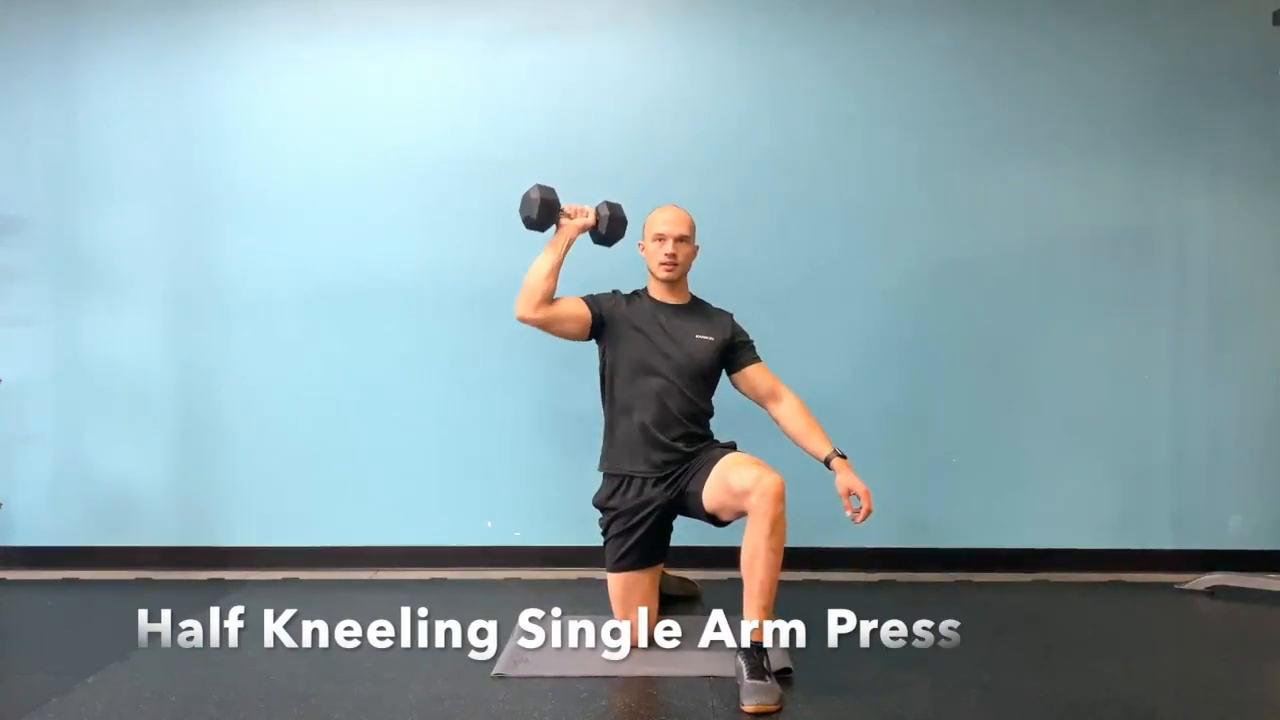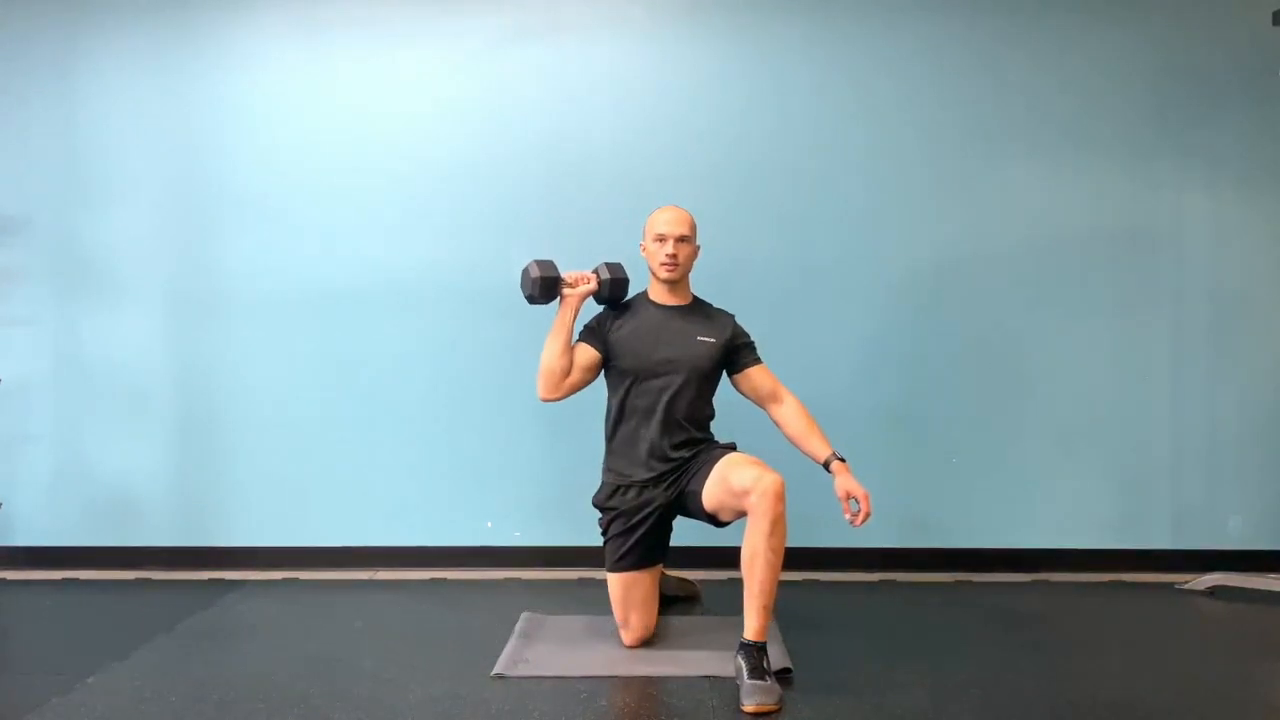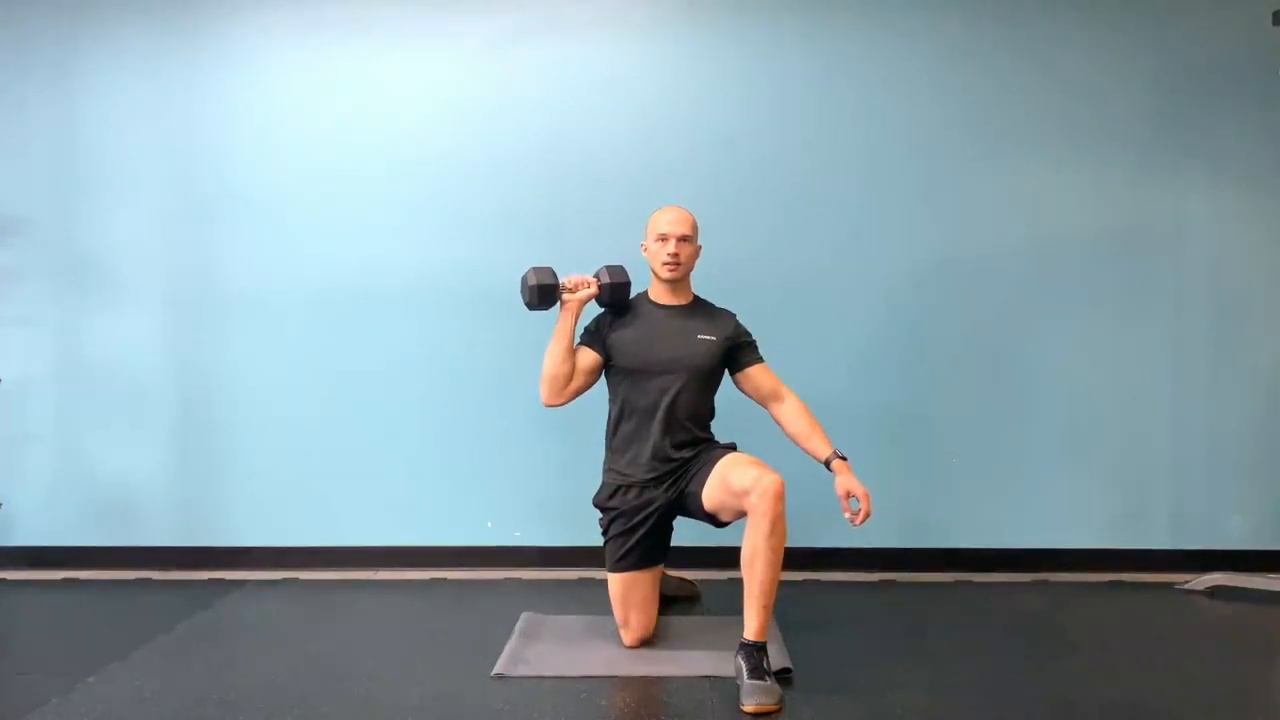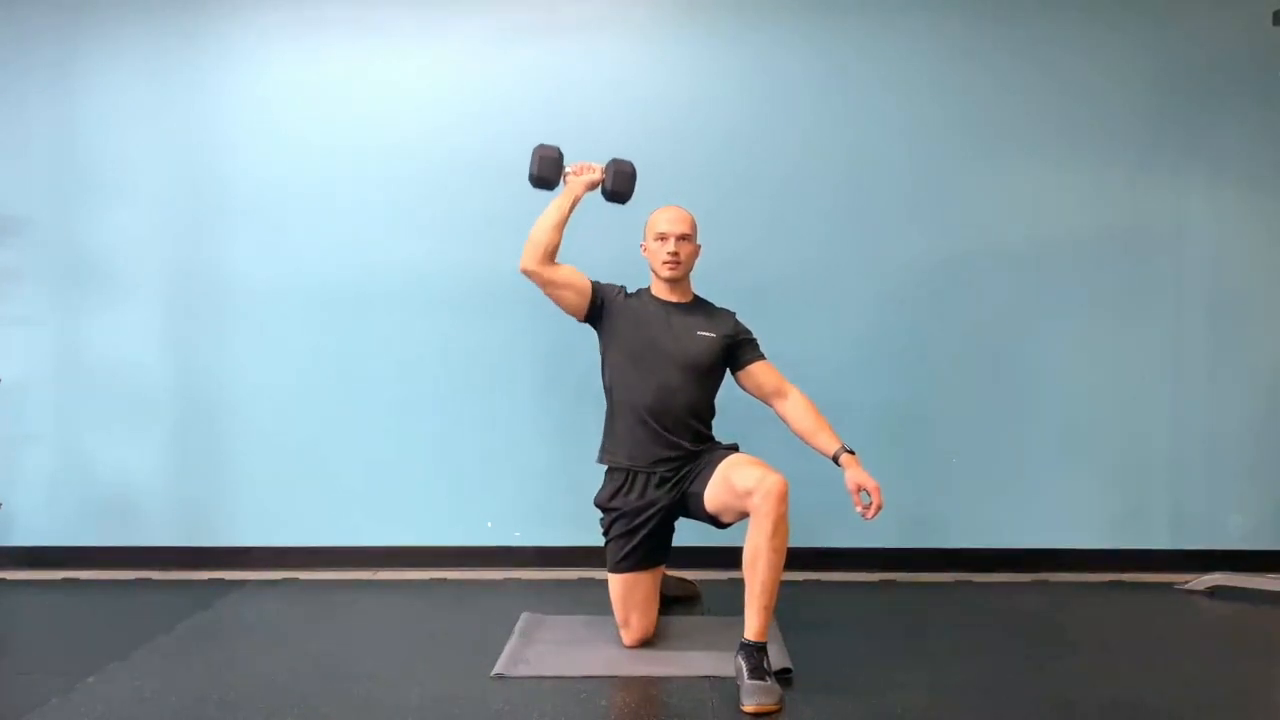
dt=0.5s
person 1, frame 1
left shoulder: (720, 325)
right shoulder: (613, 311)
left elbow: (776, 398)
right elbow: (530, 311)
left wrist: (836, 462)
right wrist: (564, 237)
left hip: (697, 464)
right hip: (631, 481)
left knee: (767, 487)
right knee: (634, 635)
left ankle: (752, 652)
right ankle: (652, 578)
person 1, frame 2
left shoulder: (721, 327)
right shoulder: (614, 321)
left elbow: (777, 399)
right elbow: (551, 388)
left wrist: (836, 465)
right wrist: (569, 307)
left hip: (696, 464)
right hip: (631, 482)
left knee: (767, 487)
right knee: (634, 636)
left ankle: (752, 651)
right ankle: (652, 578)
person 1, frame 3
left shoulder: (722, 326)
right shoulder: (614, 322)
left elbow: (779, 399)
right elbow: (554, 394)
left wrist: (837, 464)
right wrist: (570, 313)
left hip: (697, 465)
right hip: (631, 482)
left knee: (767, 487)
right knee: (634, 635)
left ankle: (752, 651)
right ankle: (652, 577)
person 1, frame 4
left shoulder: (722, 326)
right shoulder: (614, 306)
left elbow: (782, 395)
right elbow: (534, 264)
left wrist: (845, 458)
right wrist: (572, 192)
left hip: (699, 467)
right hip: (632, 482)
left knee: (769, 488)
right knee: (635, 636)
left ankle: (753, 652)
right ankle: (656, 576)
